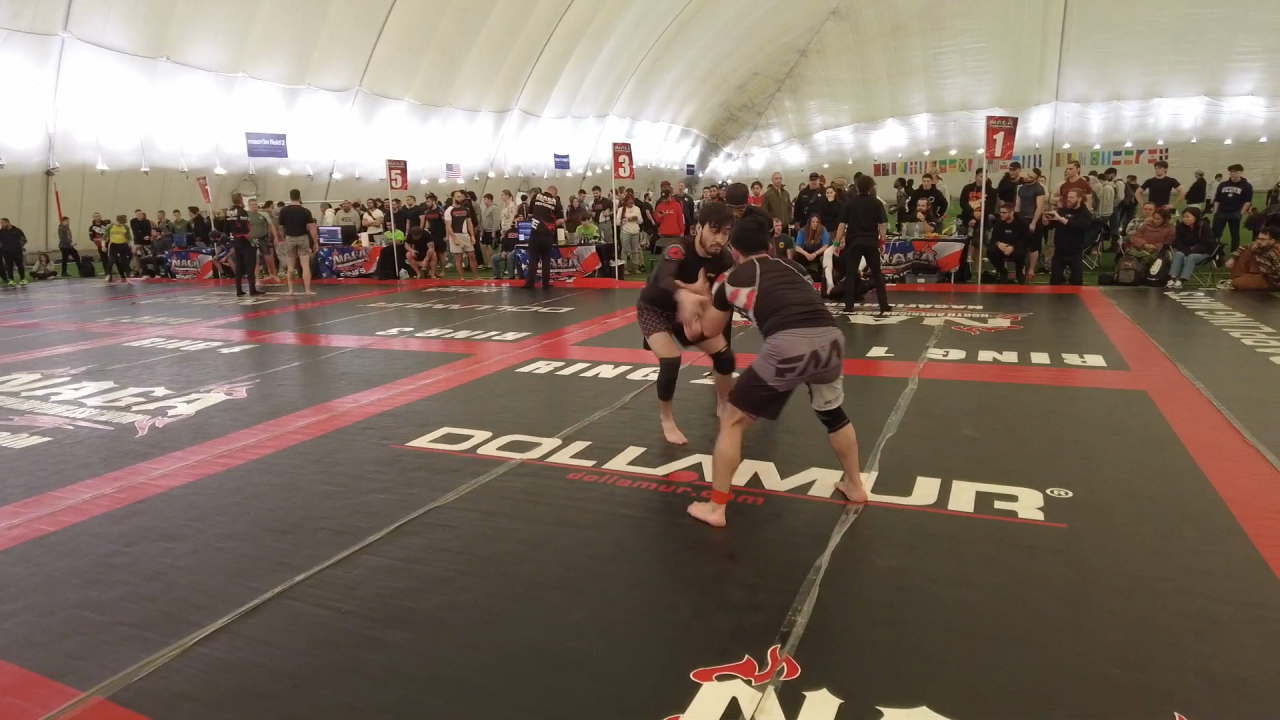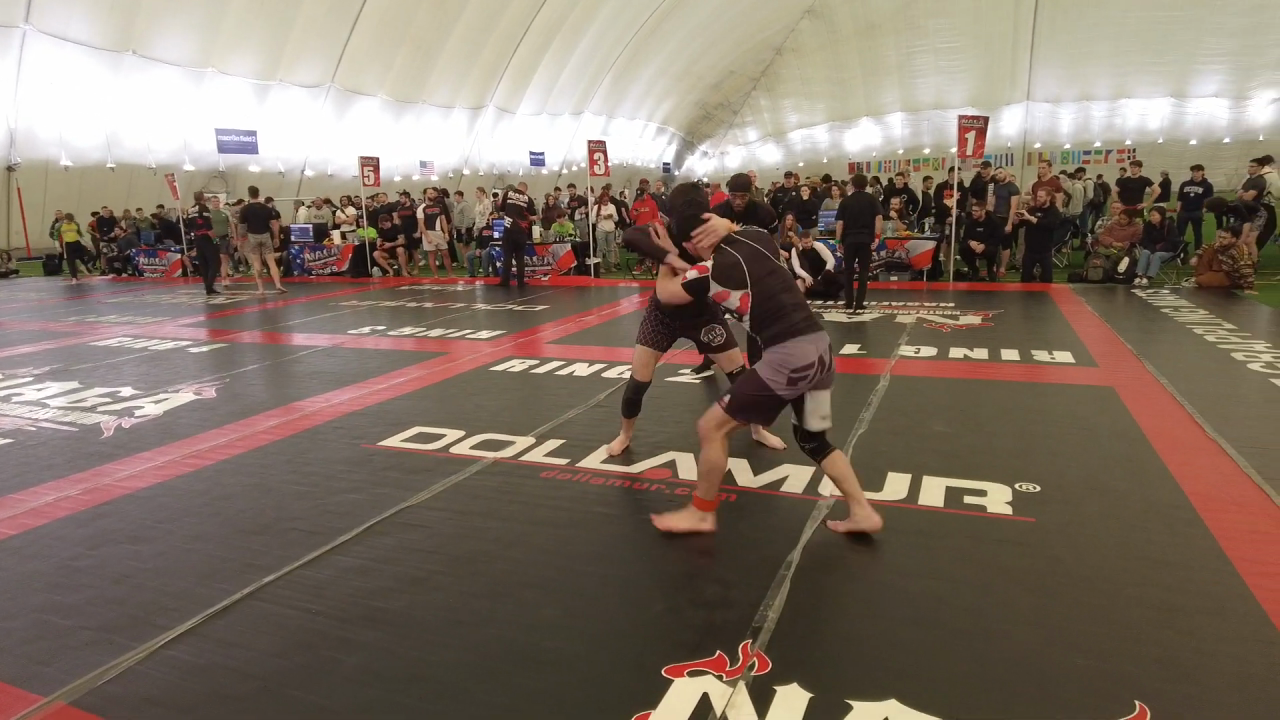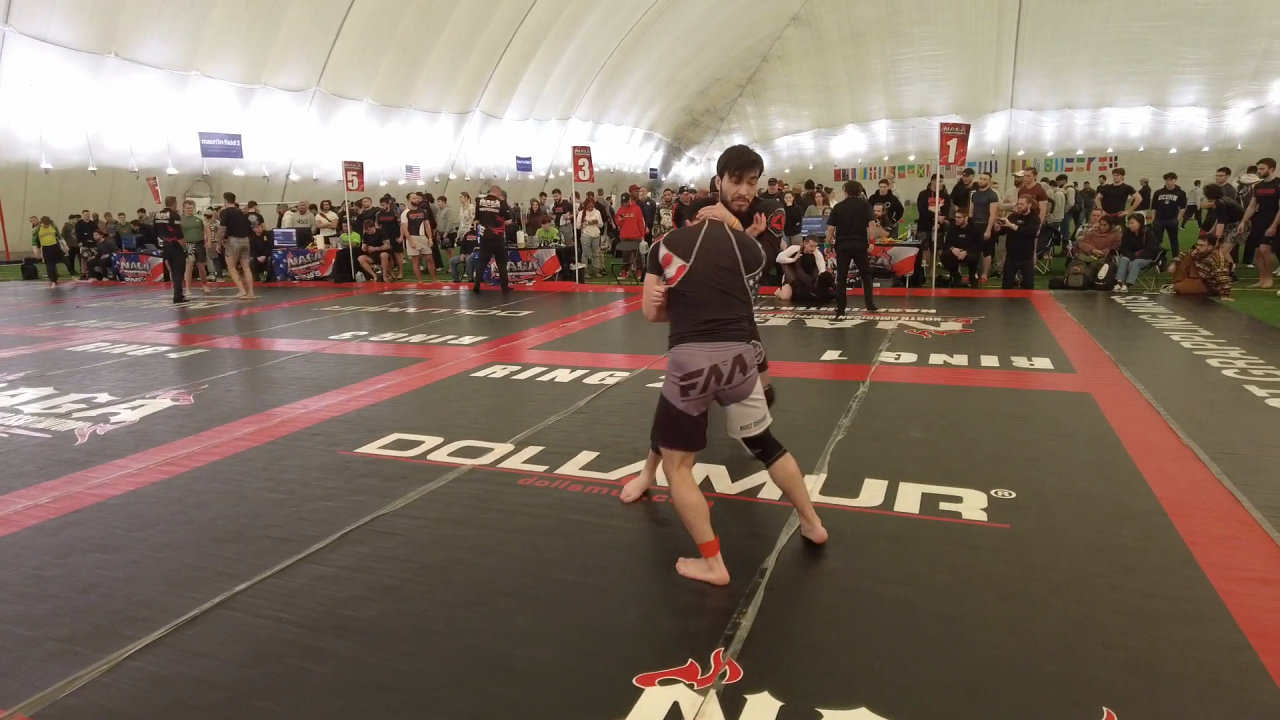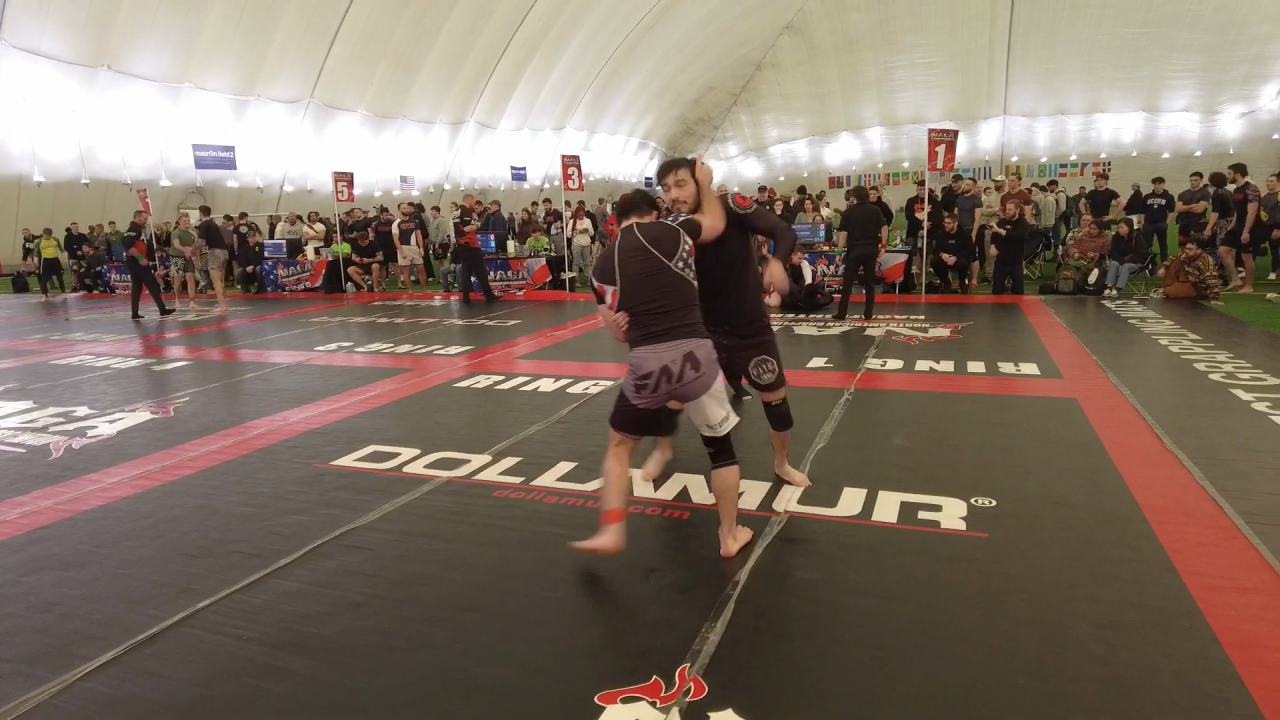
dt=0.5s
person 1, frame 1
left shoulder: (729, 280)
right shoulder: (791, 266)
left elbow: (711, 329)
left wrist: (690, 307)
right wrist: (705, 295)
left hip: (787, 346)
right hip: (830, 337)
left knee: (732, 422)
right knee: (833, 413)
left ankle: (716, 507)
right ankle: (854, 486)
person 1, frame 2
left shoulder: (711, 271)
right shoulder: (759, 237)
left elbow: (665, 295)
left wrist: (667, 258)
left hip: (787, 355)
right hip: (819, 346)
left knee: (712, 428)
right knee: (814, 440)
left ankle: (702, 513)
right ankle: (862, 511)
person 1, frame 3
left shoulder: (669, 243)
right shoulder: (752, 248)
left elbow: (652, 312)
left hip: (689, 358)
right hip: (738, 355)
left knee: (677, 463)
right knee: (765, 444)
left ankle: (712, 563)
right ankle: (812, 523)
person 1, frame 4
left shoulder: (603, 265)
right shoulder: (672, 231)
left elbow: (617, 331)
right elbow: (716, 222)
right wrist: (705, 185)
left hip: (646, 362)
right hip: (694, 352)
left knee: (619, 444)
right knee: (721, 445)
left ankle: (611, 531)
right ankle: (730, 535)
person 2, frame 1
left shoulder: (724, 259)
right shoulder: (678, 249)
right elbow: (665, 283)
right hip: (654, 308)
left knee: (724, 355)
right knee: (670, 361)
left ankle: (723, 406)
right ankle: (667, 420)
person 2, frame 2
right shoulder: (664, 231)
right elbow: (631, 237)
left hip: (704, 310)
right hip: (664, 311)
left knee: (740, 373)
right knee: (638, 381)
left ankle: (757, 429)
right ankle: (625, 434)
person 2, frame 3
left shoulder: (770, 213)
right shoulder: (700, 220)
left elbow: (765, 262)
left wrist: (732, 226)
left hip: (738, 319)
right hip: (699, 322)
left knee: (760, 388)
right knee: (681, 401)
left ankle: (761, 446)
right ankle: (650, 470)
person 2, frame 4
left shoulder: (732, 207)
left elbow: (784, 233)
left wrist: (776, 262)
left hip: (750, 328)
right hip: (706, 329)
left knee: (776, 402)
left ankle: (781, 464)
right ankle: (664, 451)
